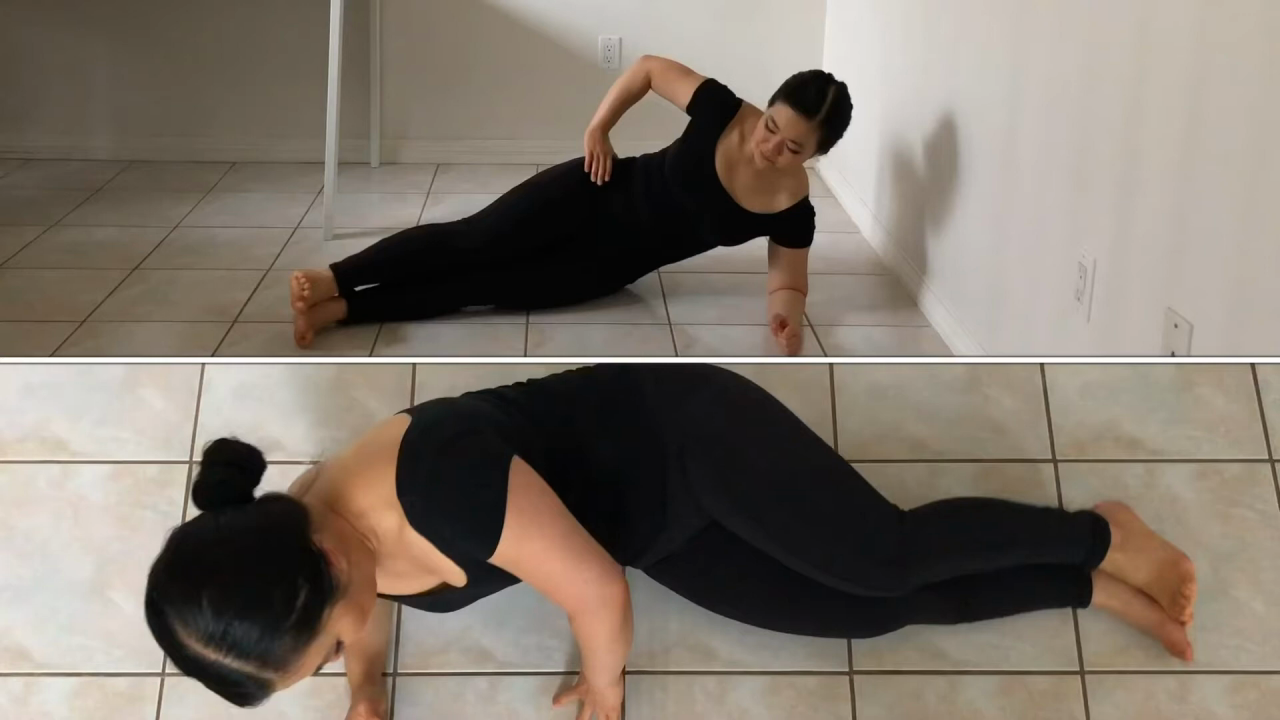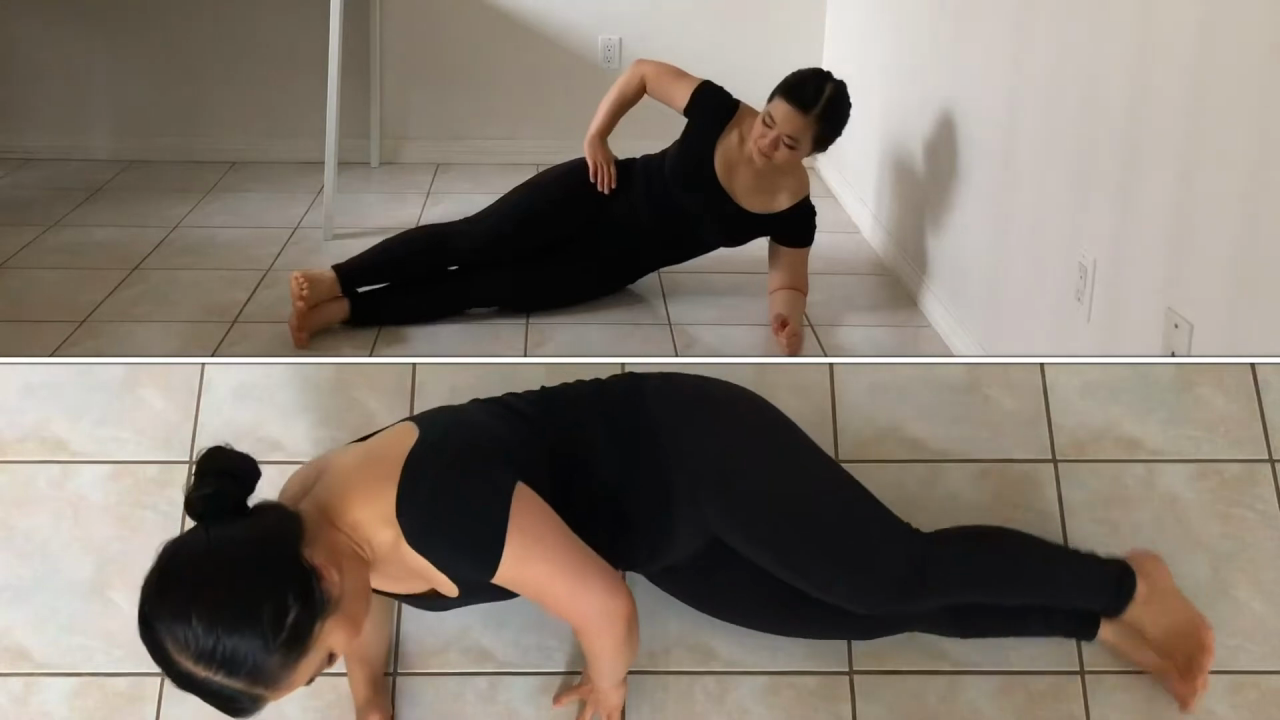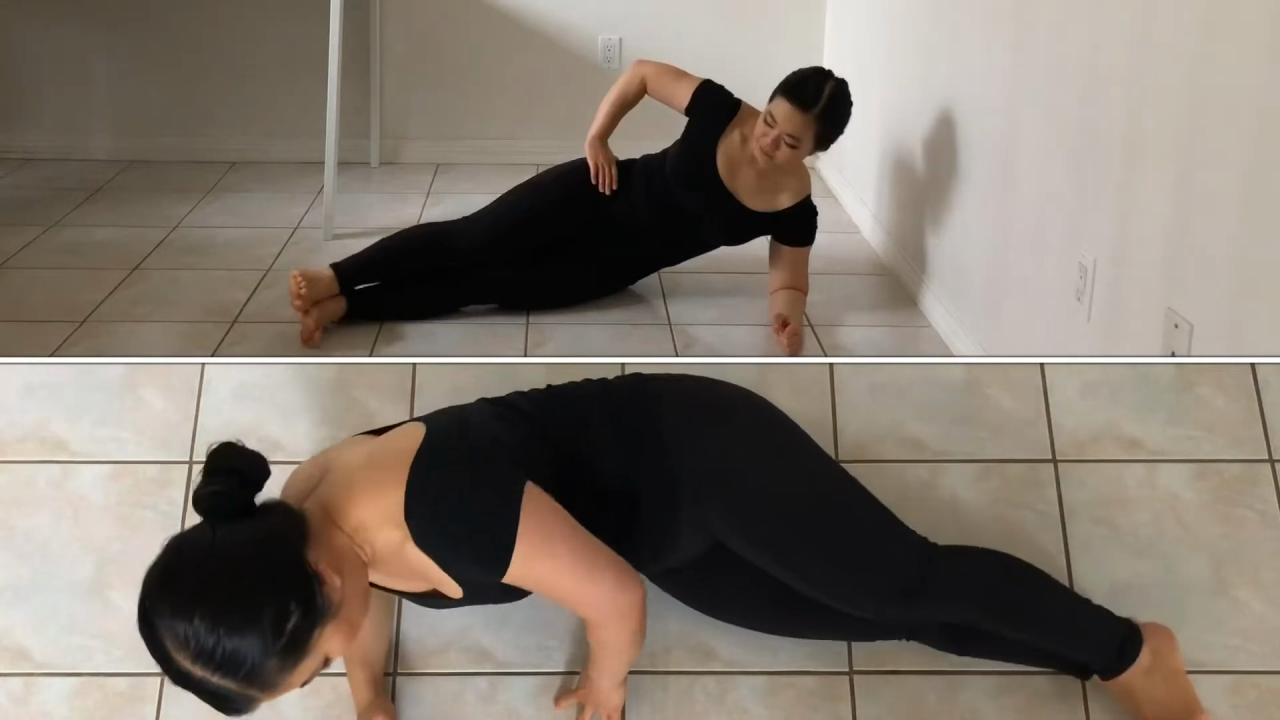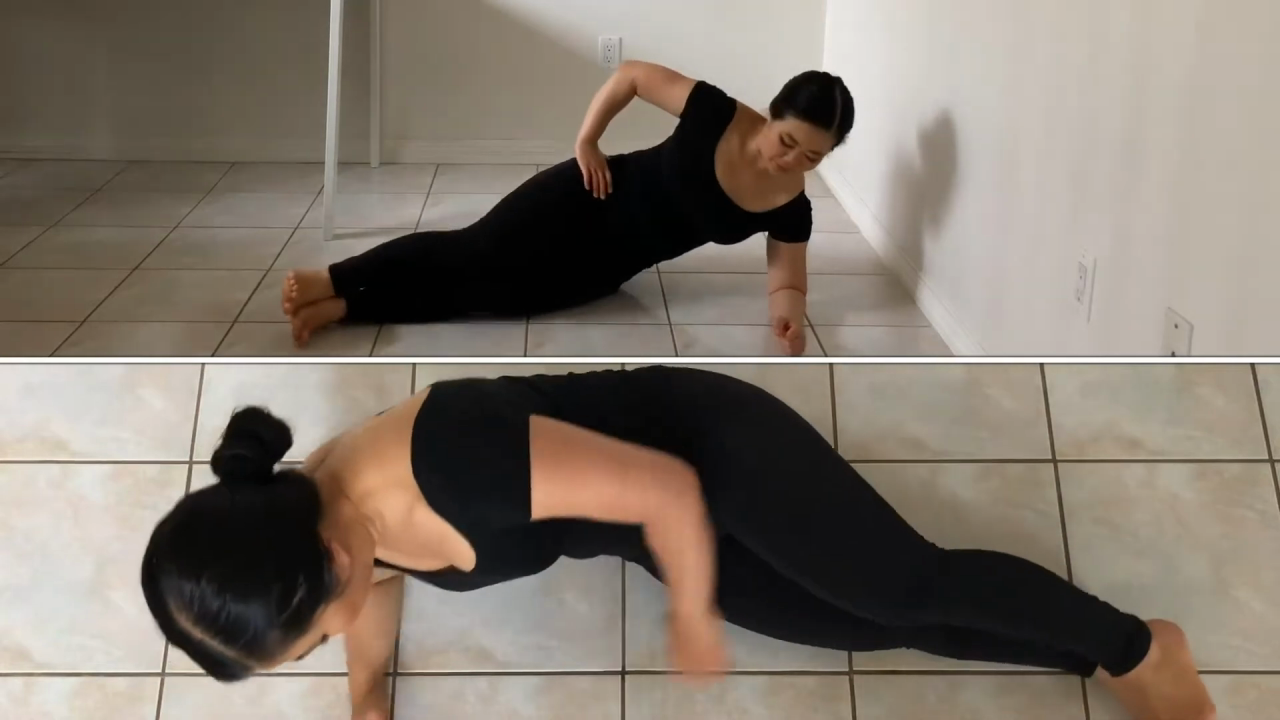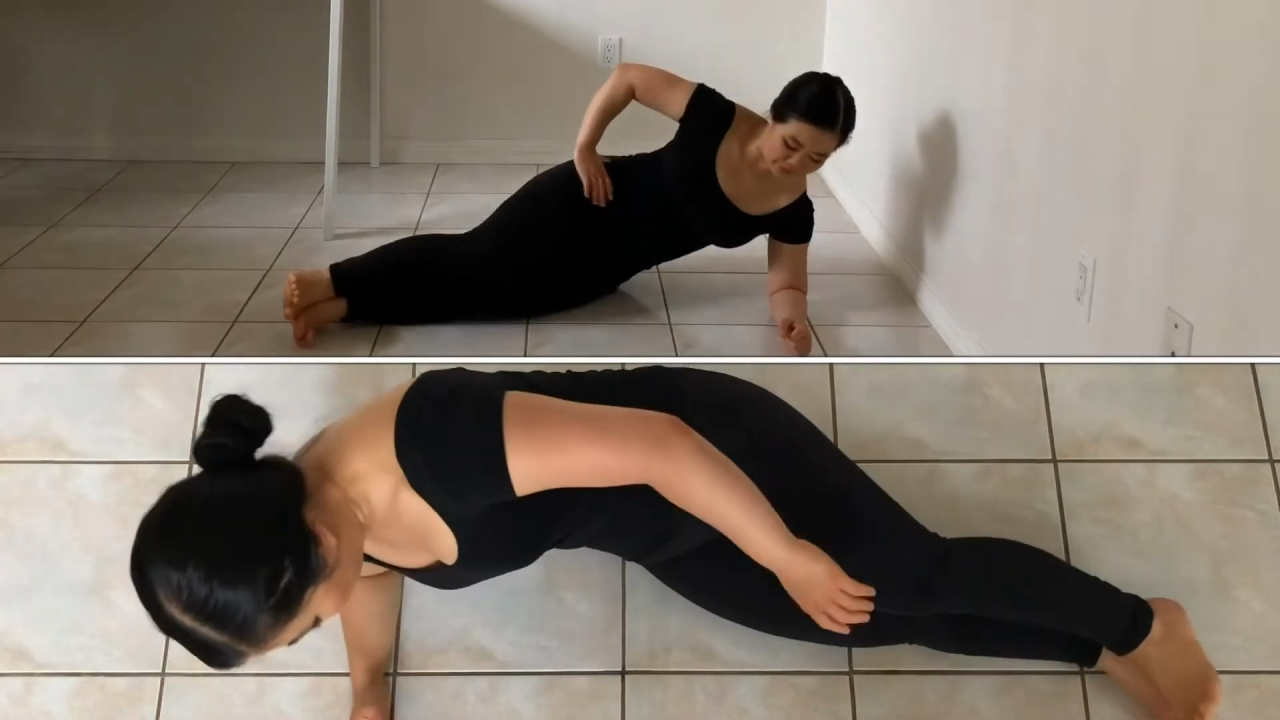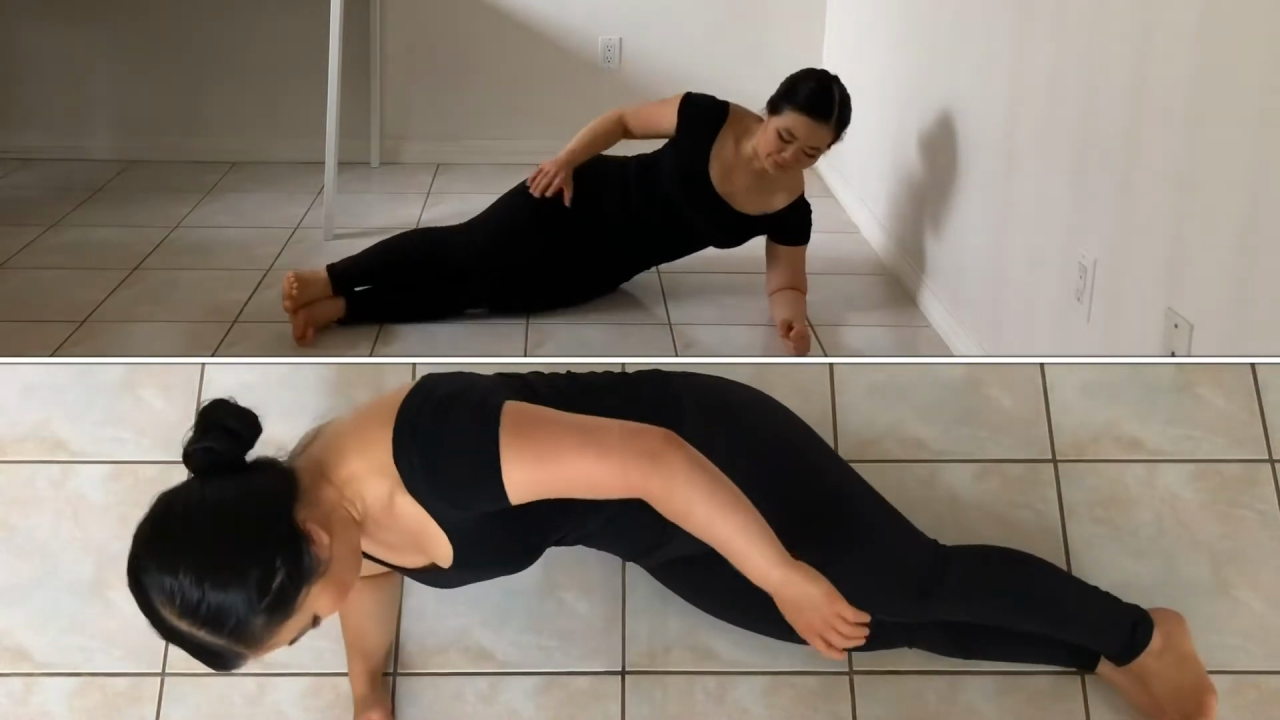
dt=0.3s
person 1, frame 1
left shoulder: (429, 475)
right shoulder: (297, 539)
left elbow: (599, 593)
right elbow: (368, 606)
left hip: (687, 430)
right hip: (658, 534)
left knee: (886, 556)
right knee: (871, 611)
left ankle: (1094, 538)
right ankle: (1090, 591)
person 1, frame 2
left shoulder: (430, 495)
right shoulder: (294, 539)
left elbow: (603, 607)
right elbow: (369, 606)
left hip: (692, 448)
right hip: (660, 542)
left knee: (896, 574)
right knee: (867, 615)
left ankle: (1122, 586)
right ankle: (1100, 624)
person 1, frame 3
left shoulder: (435, 499)
right shoulder: (296, 530)
left elbow: (614, 600)
right elbow: (365, 609)
left hip: (699, 452)
right hip: (658, 536)
left knee: (901, 581)
right knee: (867, 617)
person 1, frame 4
left shoulder: (443, 457)
right shoulder: (303, 513)
left elbow: (668, 485)
right elbow: (379, 586)
left wrist: (693, 620)
left hip: (712, 448)
right hip: (667, 504)
left knee: (907, 587)
right knee: (873, 625)
person 1, frame 5
left shoulder: (429, 440)
right shoulder: (303, 510)
left elbow: (658, 443)
left wrist: (792, 559)
left hip: (705, 446)
right hip: (657, 539)
left knee: (913, 575)
right knee: (873, 622)
left ankle: (1138, 623)
person 1, frame 6
left shoulder: (424, 448)
right shoulder: (299, 509)
left elbow: (652, 456)
left wrist: (787, 580)
left hip: (705, 448)
right hip: (654, 542)
left knee: (908, 583)
right knee: (874, 625)
person 2, frame 1
left shoulder: (792, 209)
right shoulder: (721, 109)
left elbow: (787, 282)
right elbow: (649, 67)
left wrist: (787, 317)
right wrist: (597, 130)
left hip: (613, 263)
right hip: (598, 194)
left knee: (484, 286)
right knee: (472, 242)
left ankle: (340, 309)
right ankle: (331, 279)
person 2, frame 2
left shoulder: (793, 208)
right shoulder: (719, 111)
left elbow: (787, 281)
right elbow: (642, 72)
left wrist: (789, 316)
right wrist: (596, 137)
left hip: (615, 263)
right hip: (598, 196)
left knee: (484, 286)
right knee: (472, 241)
left ankle: (343, 310)
right ankle: (334, 281)
person 2, frame 3
left shoulder: (794, 208)
right shoulder: (720, 110)
left elbow: (788, 281)
right elbow: (642, 73)
left wrist: (788, 316)
right wrist: (596, 139)
left hip: (614, 264)
right hip: (598, 197)
left knee: (483, 282)
right knee: (473, 238)
left ankle: (344, 305)
right ankle: (331, 279)
person 2, frame 4
left shoulder: (789, 207)
right shoulder: (716, 114)
left elbow: (786, 281)
right elbow: (630, 75)
left wrist: (790, 319)
right wrist: (585, 143)
left hip: (608, 264)
right hip: (590, 199)
left knee: (487, 293)
right knee: (473, 252)
left ankle: (339, 308)
right ankle: (329, 280)
person 2, frame 5
left shoulder: (791, 210)
right shoulder: (716, 118)
left elbow: (787, 282)
right elbow: (627, 78)
left wrist: (793, 319)
right wrist: (585, 151)
left hip: (608, 266)
right hip: (585, 197)
left knee: (489, 296)
right knee: (476, 259)
left ankle: (342, 306)
right ankle: (328, 280)
person 2, frame 6
left shoulder: (789, 209)
right shoulder: (710, 119)
left elbow: (787, 282)
right elbow: (621, 119)
left wrist: (792, 319)
right wrist: (563, 161)
left hip: (607, 264)
right hip: (589, 197)
left knee: (490, 291)
right knee: (470, 249)
left ankle: (340, 306)
right ankle: (329, 279)
